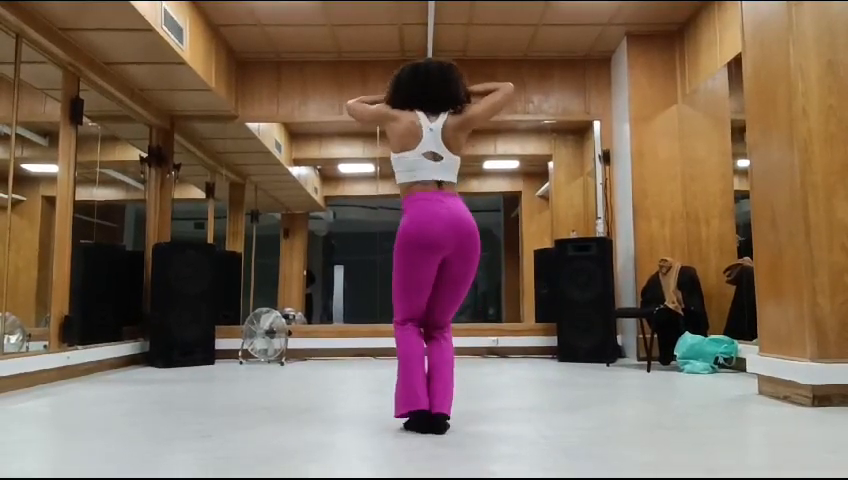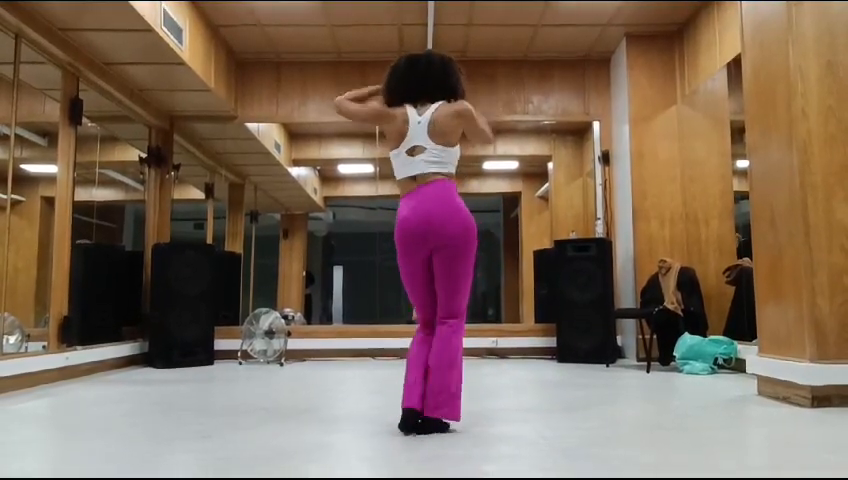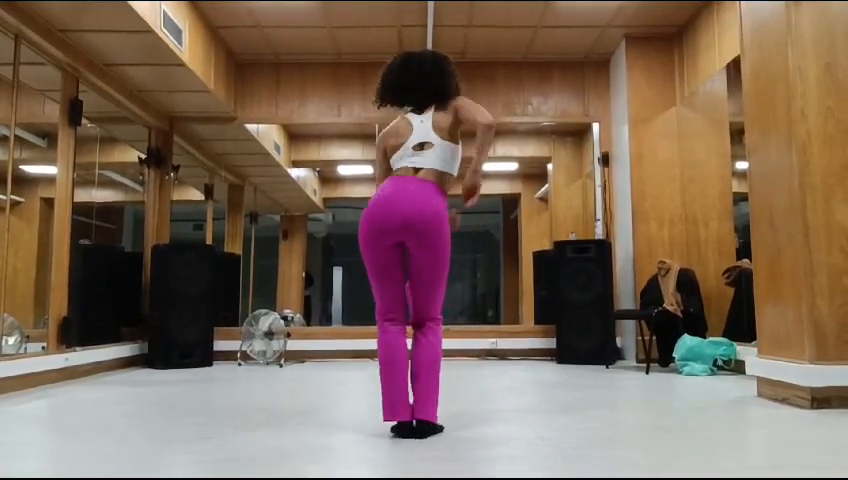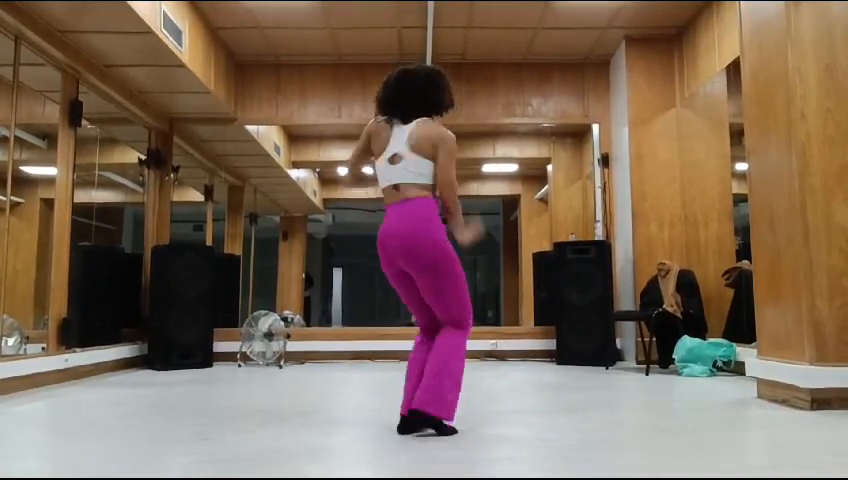
dt=0.5s
person 1, frame 1
left shoulder: (396, 119)
right shoulder: (459, 123)
left elbow: (352, 105)
right elbow: (507, 89)
left wrist: (390, 97)
right wrist: (467, 91)
left hip: (421, 223)
right hip: (462, 223)
left knee: (407, 322)
right knee: (439, 325)
left ankle: (417, 407)
right ankle: (439, 411)
person 1, frame 2
left shoulder: (390, 115)
right shoulder: (457, 112)
left elbow: (340, 103)
right elbow: (486, 136)
left wrist: (381, 89)
left hip: (410, 221)
right hip: (449, 212)
left knee: (427, 321)
right knee: (451, 318)
left ankle: (412, 408)
right ankle: (435, 411)
person 1, frame 3
left shoulder: (388, 133)
right shoulder: (453, 110)
right elbow: (487, 123)
right wrist: (474, 173)
left hip: (382, 208)
right hip: (426, 211)
left knee: (390, 318)
right knee: (427, 320)
left ankle: (400, 416)
right ankle: (425, 417)
person 1, frame 4
left shoulder: (375, 129)
right shoulder: (440, 136)
left elbow: (354, 173)
right elbow: (449, 199)
right wrist: (462, 232)
left hip: (389, 236)
right hip: (423, 230)
left knee: (431, 324)
right knee: (457, 322)
left ankle: (411, 412)
right ankle: (433, 408)
